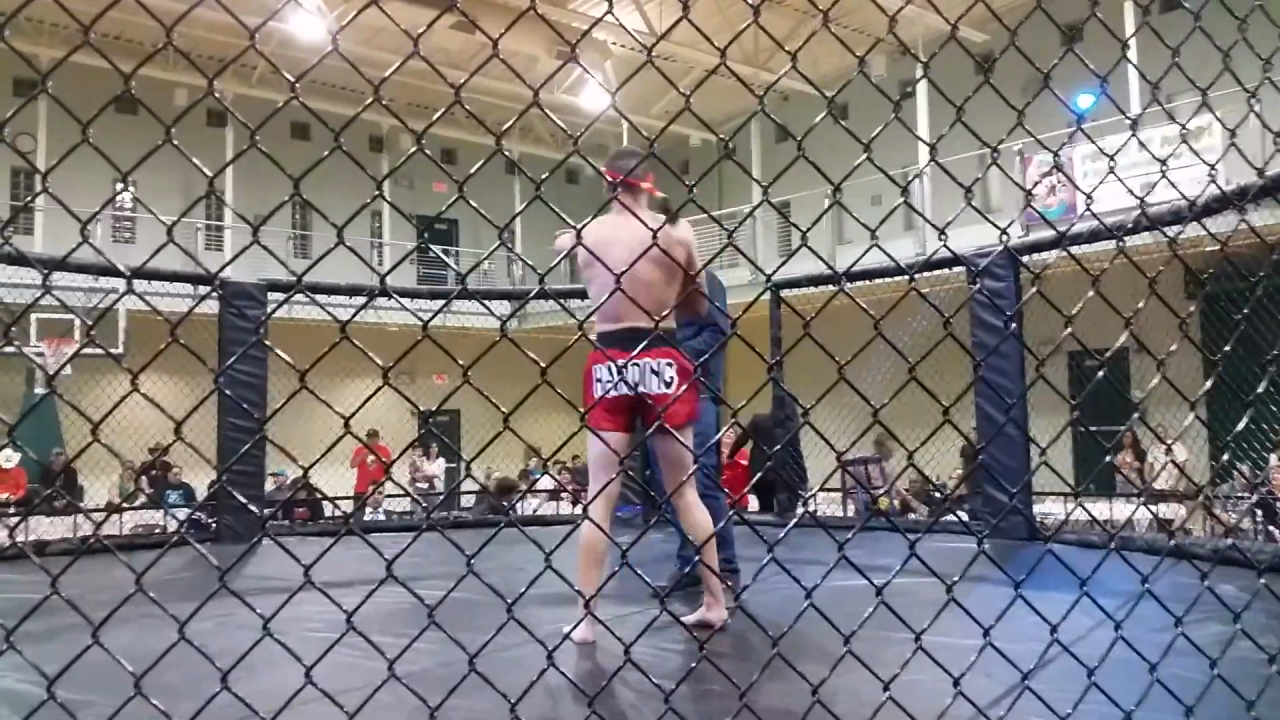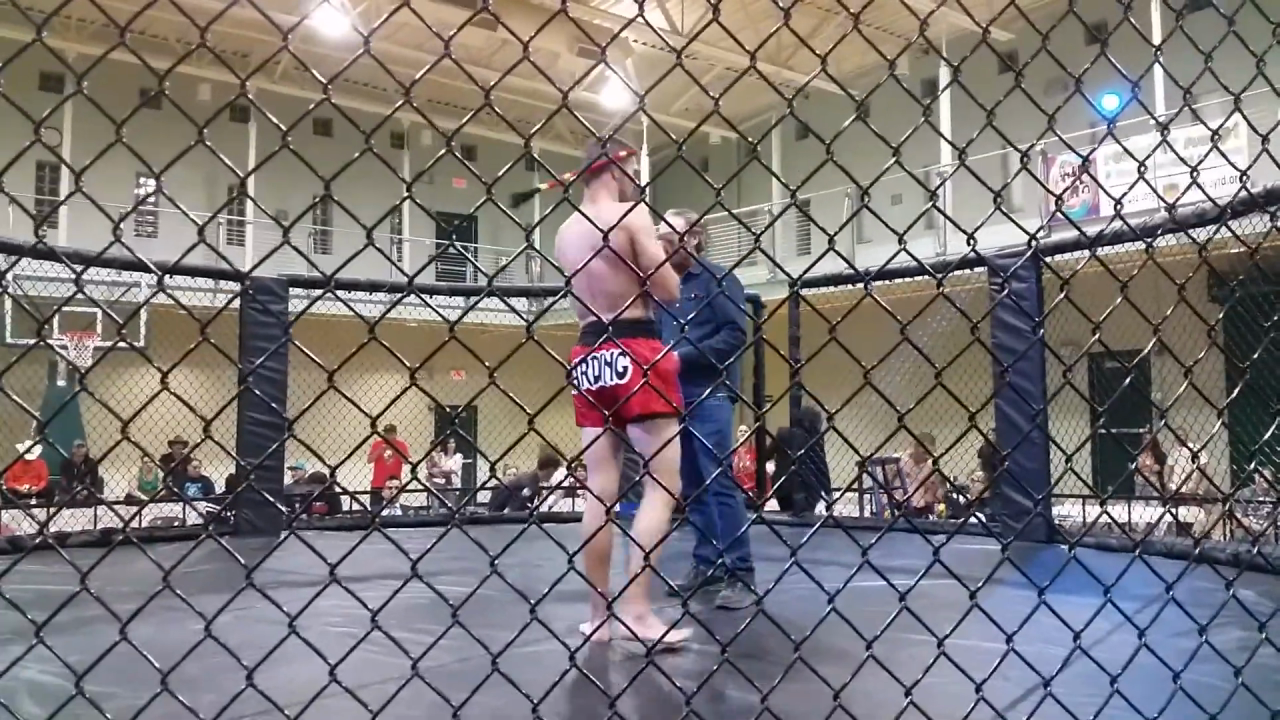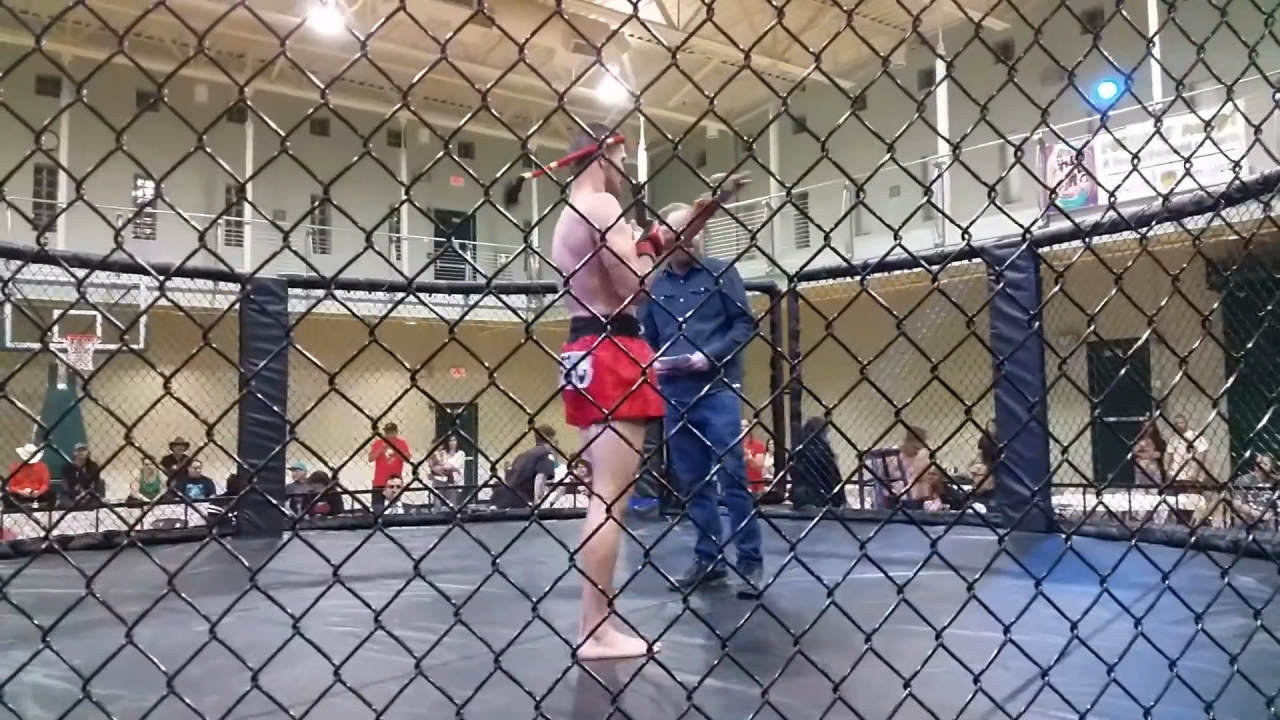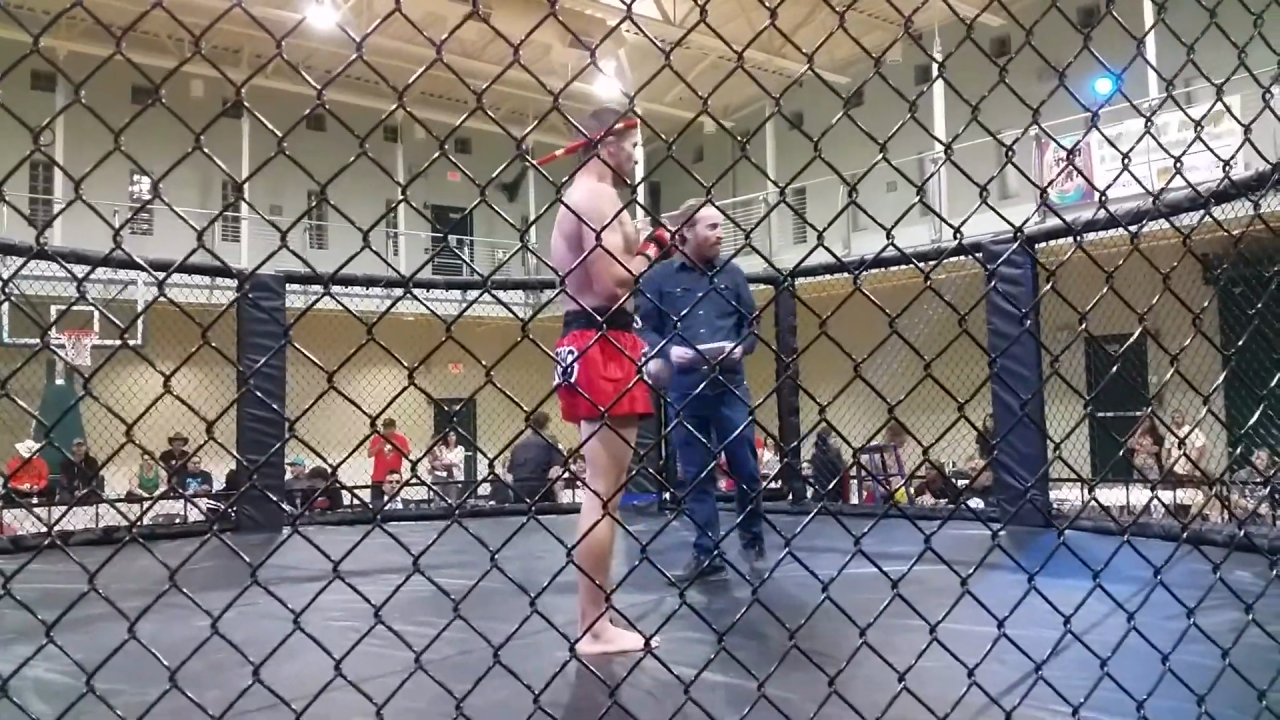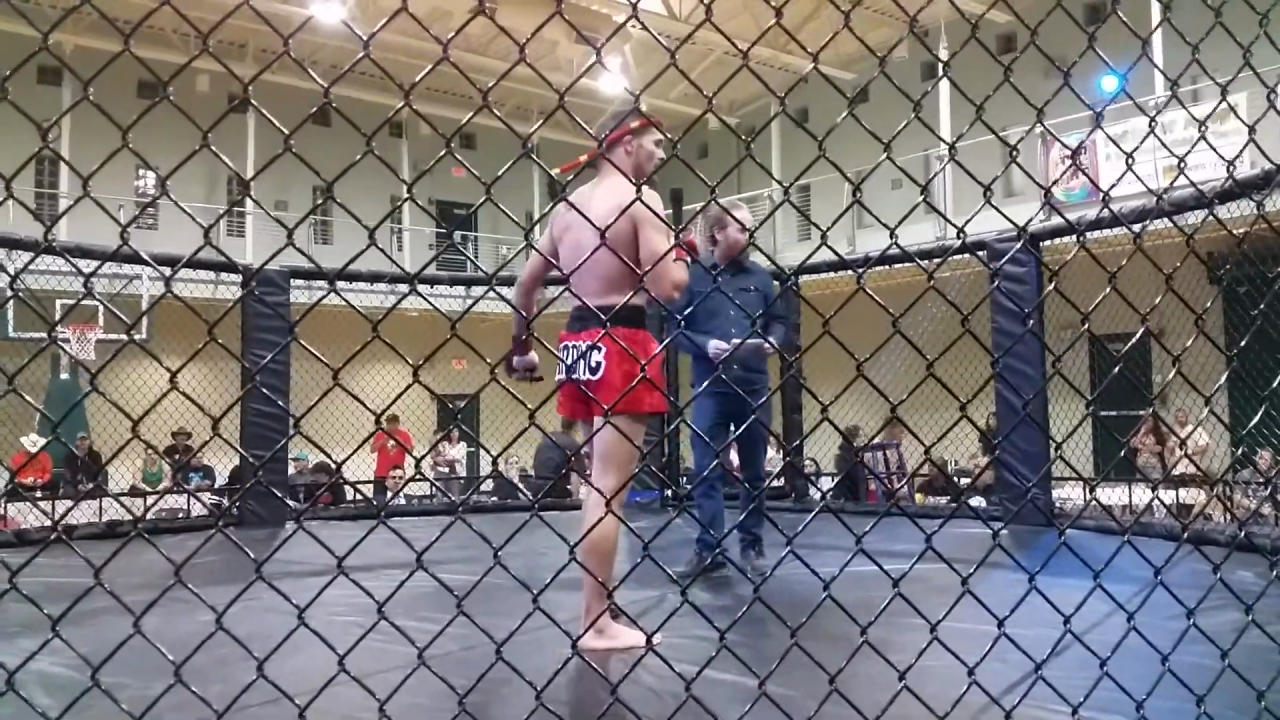
dt=0.4s
person 1, frame 1
left shoulder: (580, 236)
right shoulder: (677, 231)
left elbow: (561, 243)
right elbow: (698, 306)
left hip: (609, 364)
right hip: (663, 363)
left knee: (599, 496)
right knee: (683, 490)
left ankle: (586, 617)
right ankle: (714, 602)
person 1, frame 2
left shoulder: (565, 232)
right shoulder: (632, 216)
right elbow: (669, 291)
left hip: (589, 357)
right hip: (636, 353)
left knee: (600, 492)
right knee: (662, 484)
left ankle: (600, 614)
right ankle: (636, 610)
person 1, frame 3
left shoulder: (568, 215)
right shoulder: (602, 206)
left elbow: (620, 271)
right elbow: (632, 284)
left wrist: (697, 213)
right wrist: (649, 244)
left hip: (582, 352)
right hip: (612, 353)
left knee: (601, 496)
right knee: (612, 497)
left ankle: (598, 620)
right ankle: (596, 631)
person 1, frame 4
left shoulder: (572, 198)
right shoulder: (601, 196)
right elbow: (609, 284)
right wrist: (650, 249)
left hip: (579, 343)
right hip: (604, 346)
left knee: (601, 491)
right knee: (606, 493)
left ankle: (594, 618)
right ankle: (595, 628)
person 1, frame 5
left shoulder: (570, 204)
right shoulder: (641, 198)
left elbow: (528, 281)
right elbow: (667, 287)
left wrist: (521, 343)
right wrist: (683, 253)
left hip: (576, 343)
right hip: (619, 345)
left knee: (599, 483)
right knee: (612, 488)
left ankle: (596, 606)
right ankle: (597, 623)
person 2, frame 1
left shoulder: (701, 282)
left elbow: (718, 332)
left hip: (695, 395)
left knee: (703, 482)
left ankle: (726, 571)
right ankle: (688, 563)
person 2, frame 2
left shoulder: (719, 279)
left elbow: (735, 335)
left wrist: (684, 357)
left hip: (711, 394)
left knee: (720, 482)
right knee: (691, 485)
left ankle: (740, 574)
right ankle: (707, 564)
person 2, frame 3
left shoulder: (722, 273)
right shoulder: (655, 285)
left elbow: (745, 324)
right elbow: (645, 337)
left wrist: (712, 355)
right wrist: (651, 360)
left hip: (720, 390)
right hip: (676, 395)
left knee: (732, 475)
right knee: (692, 481)
left ankle: (750, 563)
right ankle: (708, 559)
person 2, frame 4
left shoulder: (732, 273)
right shoulder: (660, 277)
left elbow: (752, 323)
right elbow: (644, 330)
left wrist: (741, 346)
right wrist: (668, 351)
left hip: (730, 388)
right hip: (684, 392)
left knee: (745, 471)
right knee: (695, 475)
left ankle: (752, 545)
right ankle: (706, 554)
person 2, frame 5
left shoulder: (761, 276)
right shoulder: (692, 276)
left elbow: (779, 321)
right elbow: (675, 329)
left wrist: (773, 341)
right wrist: (705, 346)
left hip: (754, 387)
right hip: (710, 388)
left knee: (754, 472)
right knee: (707, 470)
left ankle: (751, 546)
right ankle: (708, 550)
